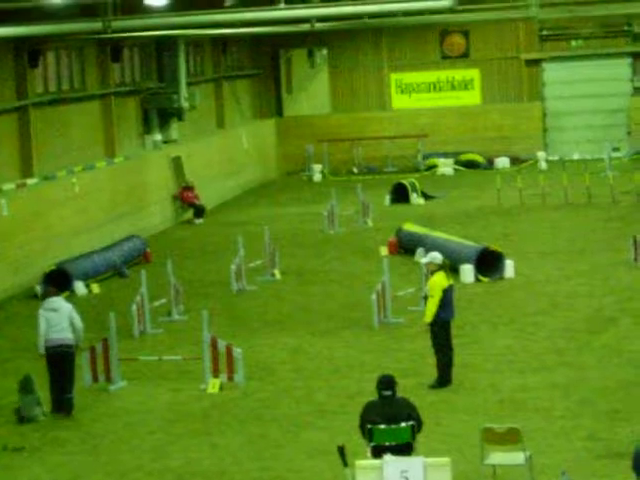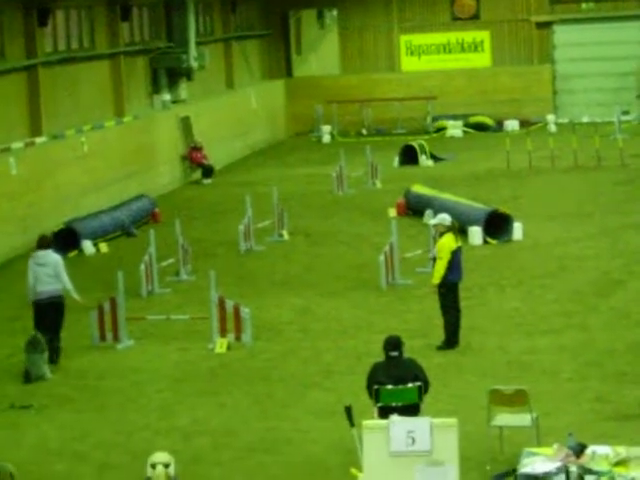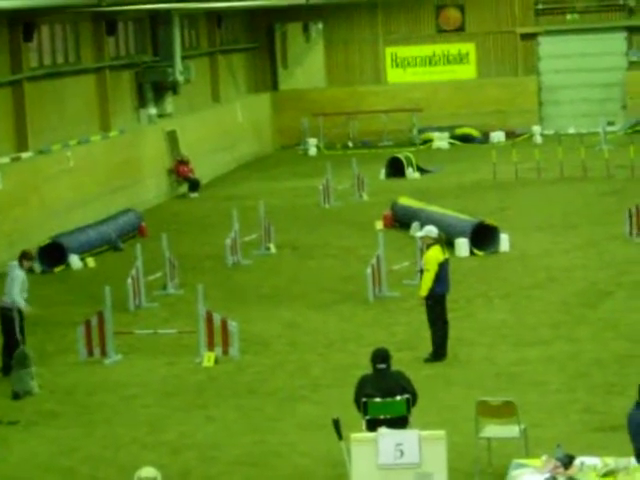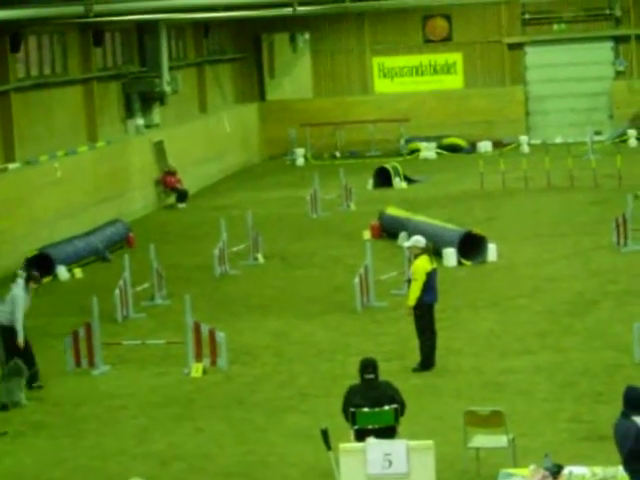
dt=1s
person 1, frame 1
left shoulder: (435, 280)
right shoulder: (445, 276)
left elbow: (433, 302)
left wrist: (427, 319)
left hip: (438, 318)
right hip: (446, 316)
left knee: (440, 349)
right knee: (446, 347)
left ankle: (442, 380)
right ankle: (447, 377)
person 1, frame 2
left shoulder: (444, 242)
right shoulder: (454, 237)
left elbow: (441, 263)
left wrist: (435, 280)
left hip: (446, 280)
right hip: (454, 278)
left knee: (448, 310)
right knee: (454, 309)
left ankle: (450, 341)
right ankle: (454, 339)
person 1, frame 3
left shoulder: (431, 254)
right shoulder: (441, 249)
left elbow: (428, 275)
left wrist: (423, 293)
left hip: (434, 292)
right hip: (441, 290)
left knee: (435, 323)
right knee: (442, 321)
left ankle: (437, 354)
right ankle: (442, 351)
person 1, frame 4
left shoulder: (419, 264)
right shoulder: (429, 259)
left elbow: (416, 286)
left wrist: (410, 303)
left hip: (422, 302)
right hip: (430, 300)
left knee: (423, 333)
right knee: (430, 331)
left ankle: (425, 363)
right ankle: (430, 361)
person 2, frame 1
left shoulder: (43, 310)
right shoulder: (67, 306)
left elbow: (42, 331)
right elbow: (79, 326)
left wrist: (41, 349)
right wrist: (78, 342)
left hip: (51, 346)
right hip: (67, 344)
left knee: (54, 378)
right knee: (67, 378)
left ankle: (56, 407)
right ankle: (67, 407)
person 2, frame 2
left shoulder: (32, 260)
right shoulder: (56, 258)
left elbow: (31, 281)
right elbow: (63, 277)
left wrist: (31, 297)
right wrist: (73, 293)
left hip: (41, 297)
right hip: (57, 296)
left knee: (41, 327)
right knee: (55, 328)
right ankle: (54, 356)
person 2, frame 3
left shoulder: (16, 270)
right shoulder: (19, 274)
right elbow: (14, 294)
right wrist: (23, 306)
right hip: (12, 309)
right knee: (18, 341)
person 2, frame 4
left shoulder: (25, 290)
right shoulder: (18, 292)
right elbow: (18, 314)
right wrist: (20, 336)
left hip: (13, 324)
left knee: (27, 351)
left ankle: (32, 381)
